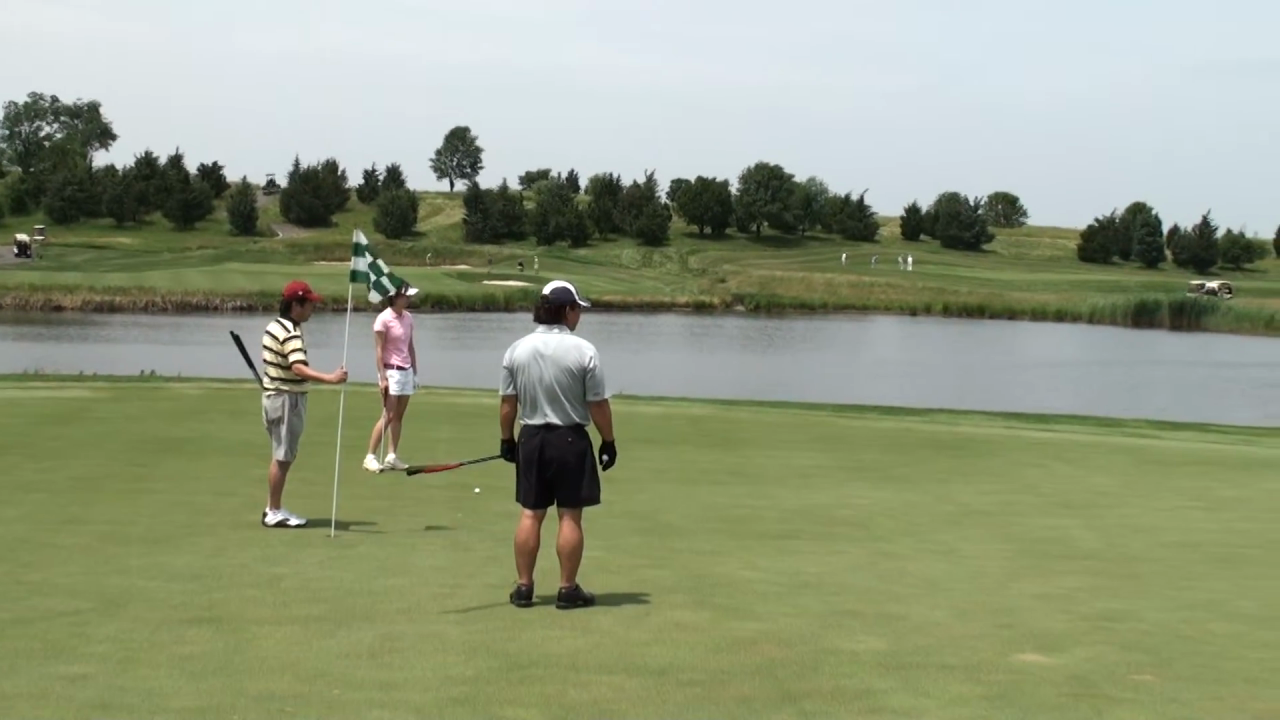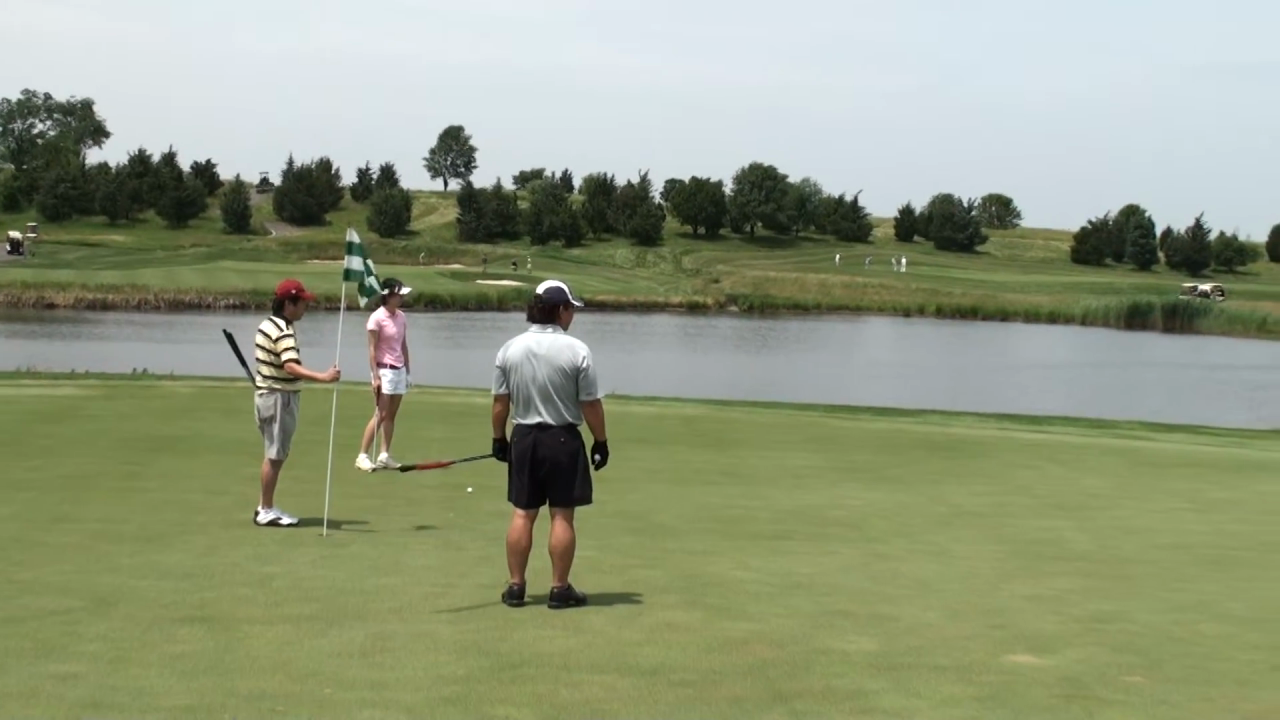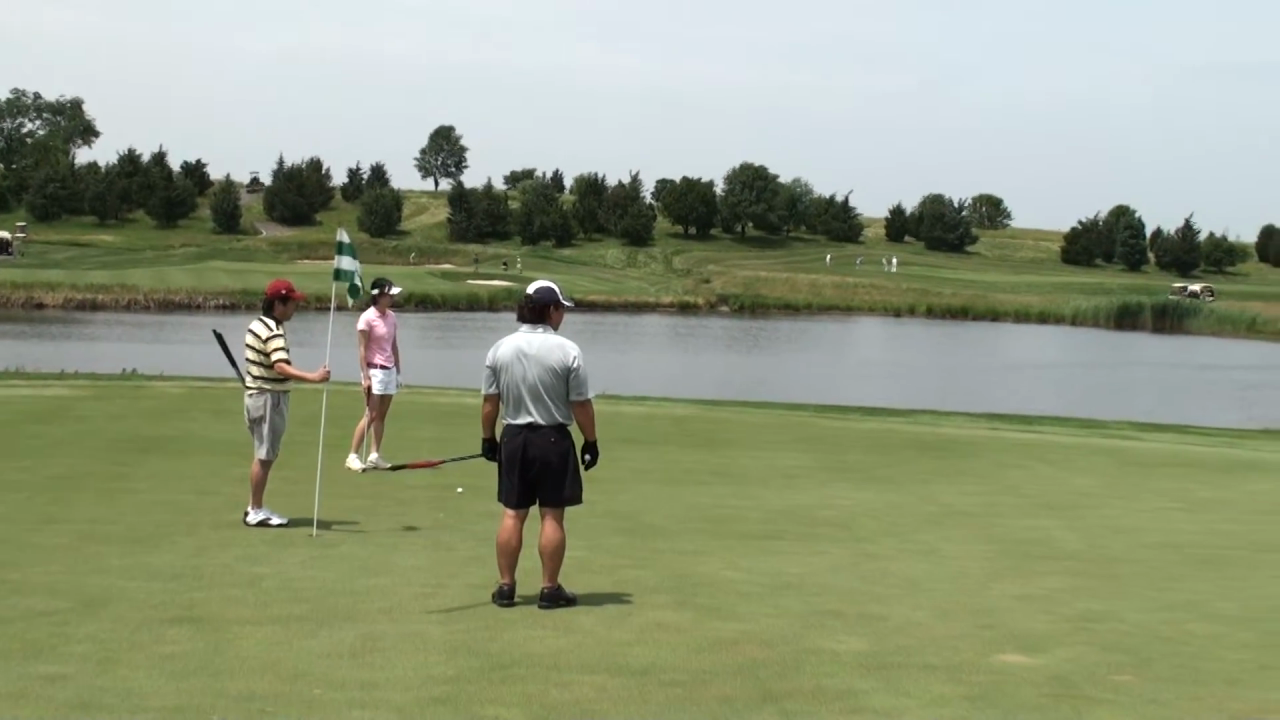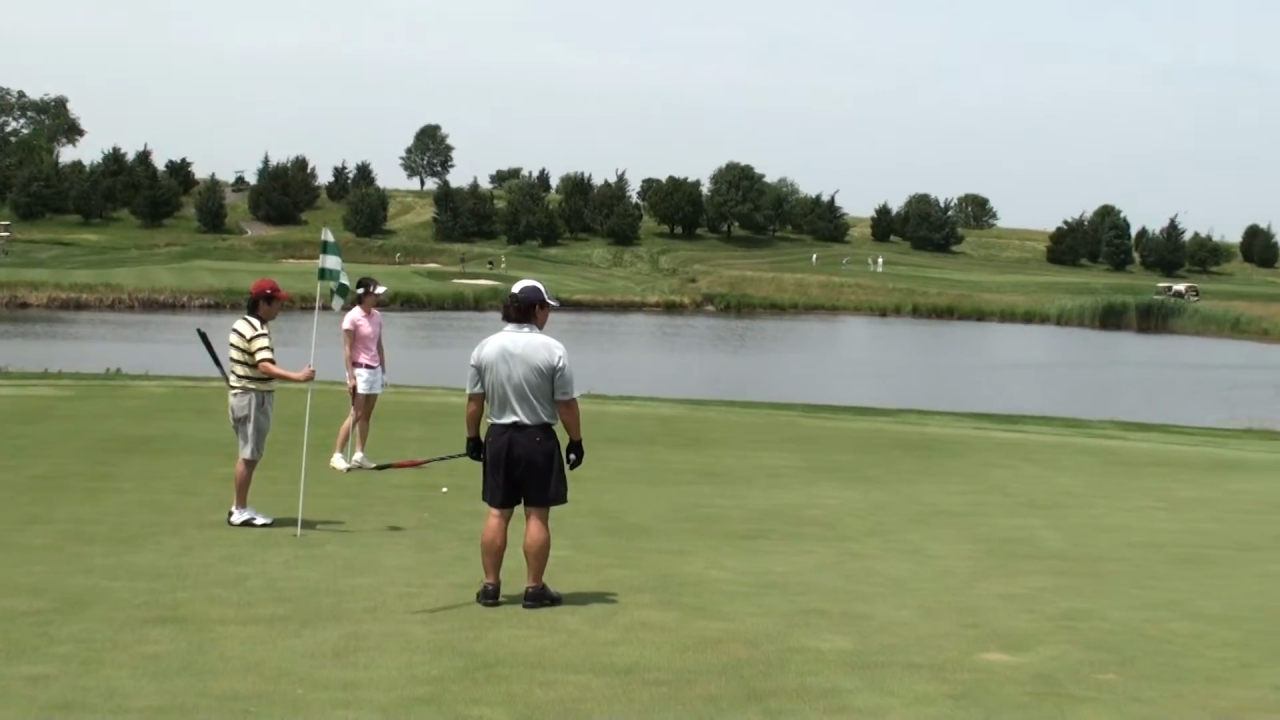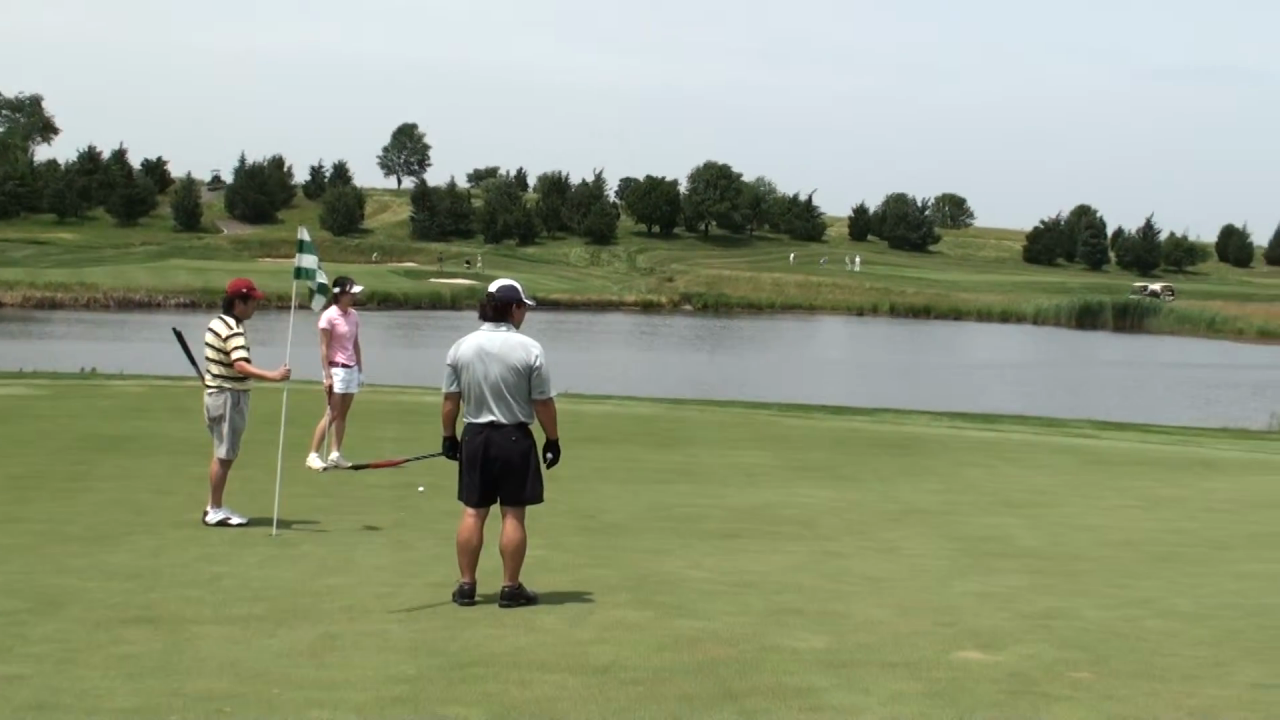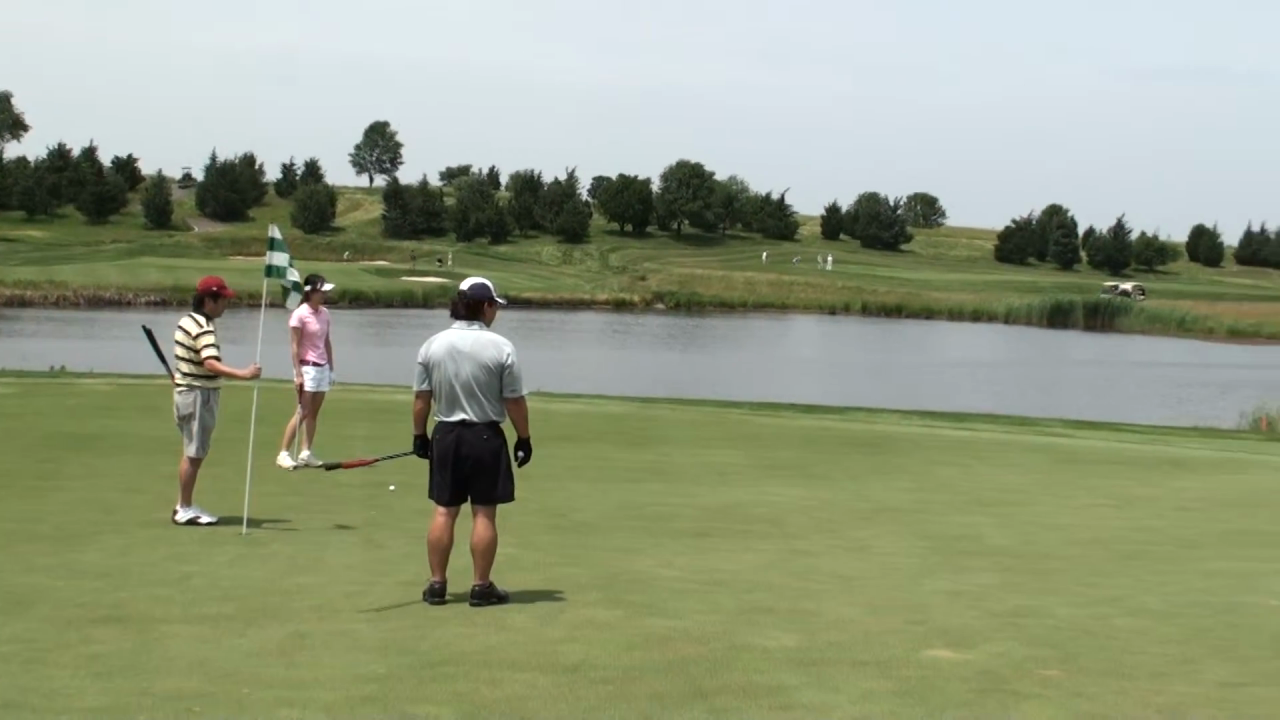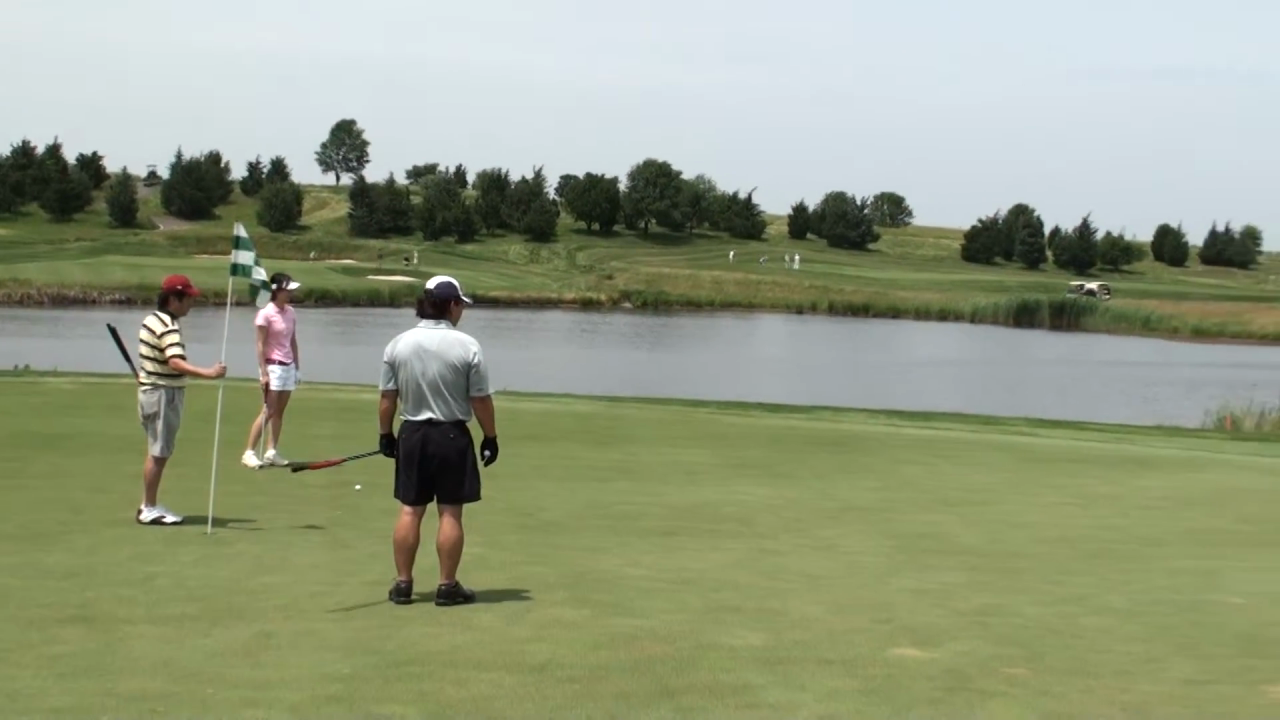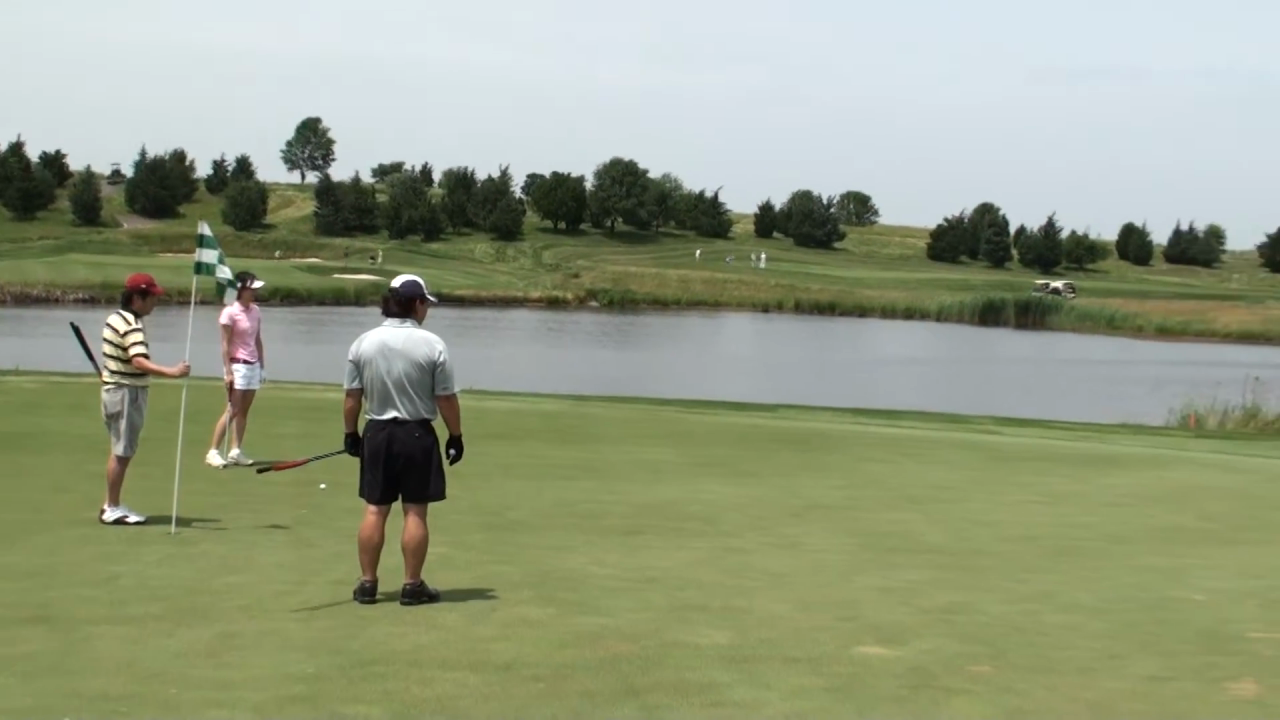
dt=0.1s
person 1, frame 1
left shoulder: (517, 349)
right shoulder: (583, 350)
left elbow: (507, 402)
right elbow: (598, 405)
left wrist: (507, 439)
right wrist: (608, 441)
left hip: (531, 438)
right hip: (571, 440)
left knee: (530, 514)
right knee: (570, 516)
left ankle: (524, 587)
right ankle: (568, 589)
person 1, frame 2
left shoulder: (510, 348)
right shoulder: (576, 350)
left elbow: (500, 402)
right elbow: (591, 405)
left wrist: (498, 438)
right wrist: (601, 441)
left hip: (524, 438)
right hip: (563, 439)
left knee: (522, 514)
right knee: (562, 516)
left ankle: (515, 586)
right ankle: (560, 589)
person 1, frame 3
left shoulder: (500, 348)
right shoulder: (567, 350)
left elbow: (489, 401)
right elbow: (581, 404)
left wrist: (488, 438)
right wrist: (591, 441)
left hip: (514, 438)
right hip: (554, 439)
left knee: (512, 514)
right knee: (552, 516)
left ankle: (505, 586)
right ankle: (550, 589)
person 1, frame 4
left shoulder: (485, 347)
right shoulder: (552, 349)
left elbow: (474, 400)
right elbow: (566, 404)
left wrist: (472, 437)
right wrist: (576, 441)
left hip: (499, 437)
right hip: (539, 439)
left knee: (497, 513)
right knee: (537, 516)
left ankle: (490, 586)
right ankle: (534, 588)
person 1, frame 5
left shoulder: (461, 346)
right shoulder: (529, 348)
left elbow: (450, 399)
right elbow: (543, 403)
left wrist: (449, 436)
right wrist: (552, 440)
left hip: (475, 436)
right hip: (515, 438)
left knee: (473, 512)
right knee: (513, 515)
left ankle: (466, 585)
right ankle: (511, 588)
person 1, frame 6
left shoulder: (432, 345)
right shoulder: (500, 347)
left elbow: (421, 398)
right elbow: (514, 401)
left wrist: (419, 435)
right wrist: (524, 438)
left hip: (446, 435)
right hip: (486, 436)
left knee: (443, 511)
right knee: (484, 513)
left ankle: (436, 584)
right ankle: (481, 586)
person 1, frame 7
left shoulder: (398, 344)
right shoulder: (467, 346)
left elbow: (387, 397)
right elbow: (481, 400)
left wrist: (385, 434)
right wrist: (490, 437)
left hip: (412, 434)
right hip: (452, 435)
left knee: (409, 510)
right knee: (450, 513)
left ankle: (403, 583)
right ankle: (447, 585)
person 1, frame 8
left shoulder: (363, 342)
right shoulder: (432, 344)
left elbow: (352, 396)
right elbow: (446, 398)
left wrist: (350, 433)
right wrist: (455, 436)
left hip: (377, 433)
right hip: (417, 434)
left knee: (374, 509)
right knee: (415, 512)
left ankle: (367, 583)
right ankle: (412, 585)
person 2, frame 1
left shoulder: (275, 326)
right shoulder: (290, 333)
right elbow: (298, 368)
right wrist: (330, 378)
left hip: (276, 395)
right hip: (286, 399)
left knee: (281, 455)
right knee: (283, 456)
left ankle: (274, 508)
right ankle: (274, 512)
person 2, frame 2
left shoulder: (268, 324)
right shoulder: (283, 331)
right elbow: (291, 367)
right wrist: (322, 377)
left hip: (268, 393)
right hip: (279, 397)
left knee: (274, 454)
right knee: (275, 455)
left ankle: (265, 507)
right ankle: (266, 511)
person 2, frame 3
left shoulder: (258, 324)
right shoulder: (273, 331)
right elbow: (280, 367)
right wrist: (313, 377)
left hip: (258, 394)
right hip: (269, 397)
left knee: (263, 455)
right knee: (265, 456)
left ankle: (255, 507)
right ankle: (255, 511)
person 2, frame 4
left shoulder: (242, 323)
right shoulder: (257, 330)
right elbow: (265, 366)
right wrist: (297, 376)
left hip: (243, 393)
right hip: (253, 397)
left knee: (247, 454)
right knee: (249, 455)
left ankle: (239, 507)
right ankle: (239, 511)
person 2, frame 5
left shoulder: (218, 322)
right shoulder: (233, 329)
right elbow: (240, 366)
right wrist: (273, 376)
left hip: (218, 392)
right hip: (229, 396)
left knee: (223, 454)
right knee: (224, 455)
left ankle: (214, 507)
right ankle: (215, 510)
person 2, frame 6
left shoulder: (188, 320)
right shoulder: (203, 327)
right elbow: (211, 364)
right wrist: (243, 374)
left hip: (188, 391)
right hip: (199, 394)
left knee: (193, 452)
right knee: (194, 453)
left ankle: (184, 506)
right ankle: (184, 509)
person 2, frame 7
left shoulder: (152, 319)
right shoulder: (167, 326)
right elbow: (175, 363)
right wrist: (208, 373)
left hip: (152, 390)
right hip: (163, 393)
left knee: (157, 452)
right knee: (159, 453)
left ankle: (148, 505)
right ankle: (149, 509)
person 2, frame 8
left shoulder: (116, 318)
right shoulder: (131, 325)
right elbow: (139, 362)
right wrist: (172, 372)
left hip: (116, 390)
right hip: (126, 393)
left knee: (121, 451)
right knee: (122, 452)
left ankle: (111, 505)
right ankle: (112, 509)
person 3, frame 1
left shoulder: (408, 317)
right shoulder: (383, 319)
right elbow: (379, 350)
left wrist: (414, 372)
right wrist: (382, 377)
left hip: (406, 371)
right hip: (391, 371)
left knee: (399, 416)
right knee: (388, 416)
left ankle: (392, 456)
right ankle: (370, 457)
person 3, frame 2
left shoulder: (401, 316)
right shoulder: (377, 318)
right elbow: (372, 349)
left wrist: (407, 371)
right wrist: (375, 376)
left hip: (399, 370)
right hip: (384, 370)
left knee: (391, 415)
right knee: (380, 415)
left ankle: (384, 455)
right ankle: (362, 456)
person 3, frame 3
left shoulder: (391, 317)
right shoulder: (367, 318)
right elbow: (362, 349)
left wrist: (398, 371)
right wrist: (365, 376)
left hip: (390, 371)
right hip: (375, 371)
left knee: (381, 416)
right knee: (370, 415)
left ankle: (374, 455)
right ankle: (352, 456)
person 3, frame 4
left shoulder: (377, 316)
right shoulder: (352, 317)
right elbow: (347, 349)
left wrist: (383, 370)
right wrist: (350, 376)
left hip: (375, 370)
right hip: (360, 370)
left knee: (366, 415)
right knee: (355, 415)
left ankle: (359, 455)
right ankle: (337, 455)
person 3, frame 5
left shoulder: (353, 315)
right shoulder: (329, 316)
right elbow: (324, 348)
left wrist: (360, 369)
right wrist: (327, 375)
left hip: (352, 369)
right hip: (336, 369)
left knee: (343, 415)
right knee: (331, 414)
left ankle: (335, 454)
right ankle: (313, 455)
person 3, frame 6
left shoulder: (324, 313)
right shoulder: (299, 314)
right elbow: (295, 346)
left wrist: (331, 368)
right wrist: (297, 373)
left hip: (322, 368)
right hip: (307, 368)
left knee: (313, 413)
right knee: (302, 413)
left ankle: (306, 453)
right ankle: (283, 453)
person 3, frame 7
left shoulder: (290, 312)
right shoulder: (265, 313)
right elbow: (260, 345)
left wrist: (297, 367)
right wrist: (263, 372)
left hip: (288, 367)
right hip: (273, 367)
left knee: (279, 412)
right knee: (268, 412)
left ankle: (271, 452)
right ankle: (249, 452)
person 3, frame 8
left shoulder: (255, 311)
right shoulder: (230, 311)
right elbow: (225, 344)
left wrist: (262, 365)
right wrist: (228, 371)
left hip: (253, 366)
right hip: (238, 366)
left knee: (244, 411)
right knee: (232, 411)
left ankle: (235, 451)
right ankle: (213, 452)
